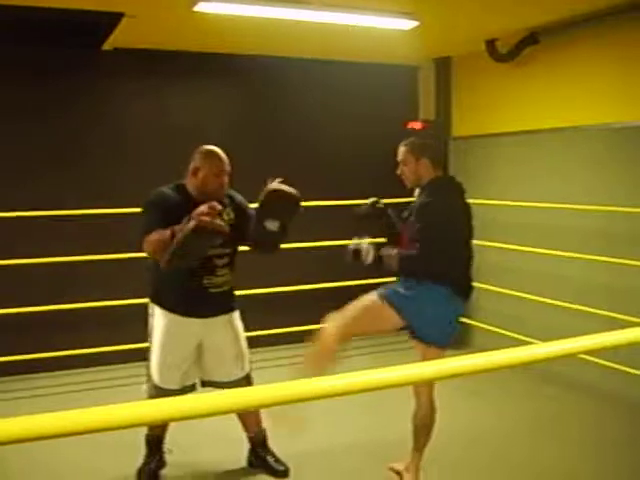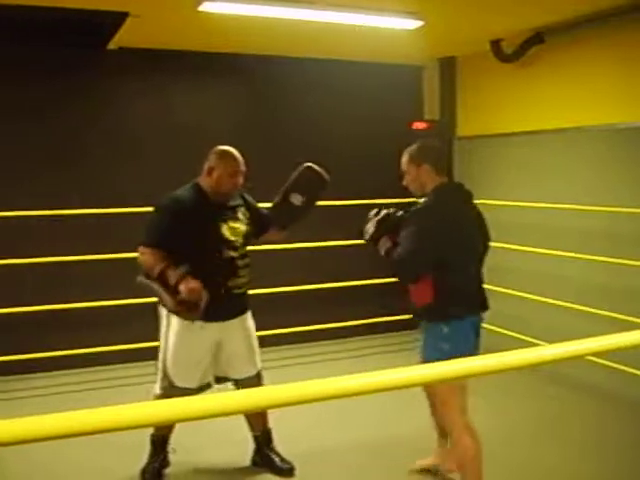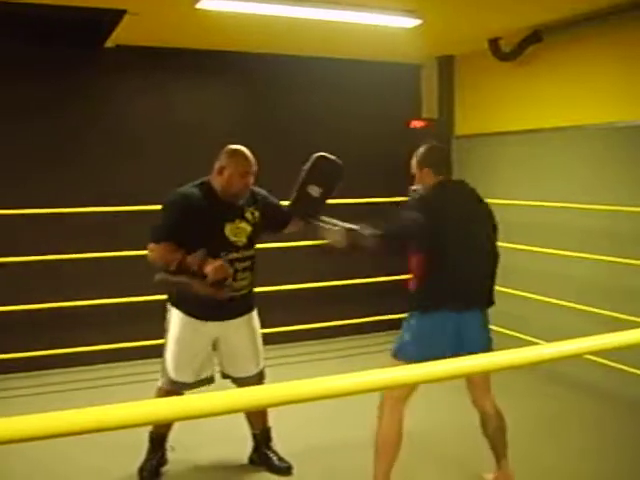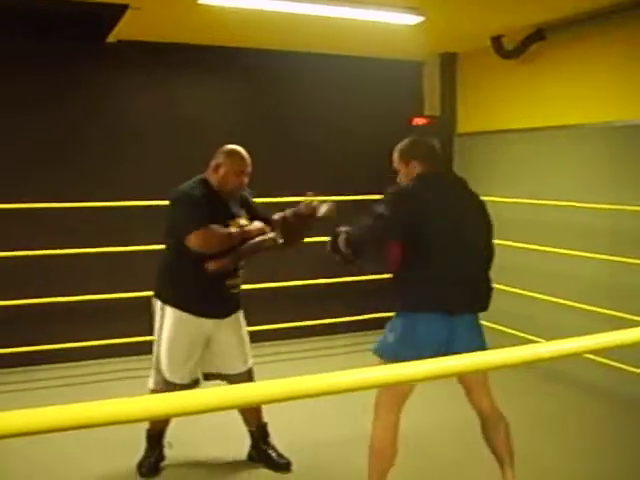
dt=0.3s
person 1, frame 1
left shoulder: (432, 201)
right shoulder: (450, 198)
left elbow: (427, 258)
left wrist: (382, 256)
right wrist: (395, 230)
left hip: (425, 292)
right hip: (449, 301)
left knee: (336, 325)
right knee: (423, 390)
person 1, frame 2
left shoulder: (431, 212)
right shoulder: (462, 207)
left elbow: (407, 268)
left wrist: (383, 238)
right wrist: (402, 232)
left hip: (448, 322)
right hip: (462, 314)
left knee: (454, 418)
right knee: (435, 388)
person 1, frame 3
left shoulder: (428, 203)
right shoulder: (478, 207)
left elbow: (401, 235)
left wrist: (350, 235)
left hip: (432, 318)
right hip: (474, 314)
left knee: (391, 404)
right knee: (483, 399)
person 1, frame 4
left shoulder: (412, 196)
right shoulder: (472, 202)
left elbow: (368, 236)
left wrist: (342, 242)
left hip: (420, 317)
right hip: (464, 315)
left knee: (386, 410)
right knee: (484, 404)
person 2, frame 1
left shoulder: (233, 202)
right shoulder: (164, 200)
right elbow: (152, 245)
right wrist: (191, 223)
left hip: (222, 311)
right hip: (175, 311)
left knee: (240, 380)
right knee: (163, 387)
left ankle: (259, 449)
right ankle: (153, 452)
person 2, frame 2
left shoulder: (241, 202)
right shoulder: (179, 205)
left elbow: (270, 232)
right elbow: (147, 254)
right wrist: (179, 280)
left hip: (235, 312)
right hip: (192, 314)
left knee: (251, 379)
right knee: (174, 387)
left ankle: (264, 449)
right ankle: (157, 453)
person 2, frame 3
left shoulder: (255, 199)
right shoulder: (186, 201)
left elbow: (292, 222)
right elbow: (157, 251)
right wrist: (201, 264)
left hip: (240, 310)
right hip: (191, 311)
left knee: (252, 378)
right knee: (175, 381)
left ankle: (262, 447)
right ankle: (156, 450)
person 2, frame 4
left shoulder: (239, 200)
right shoulder: (189, 197)
left elbow: (272, 228)
right elbow: (201, 240)
right wrist: (246, 233)
left hip: (226, 308)
right hip: (182, 307)
left knee: (242, 376)
right knee: (169, 380)
left ankle: (260, 443)
right ankle: (154, 446)
